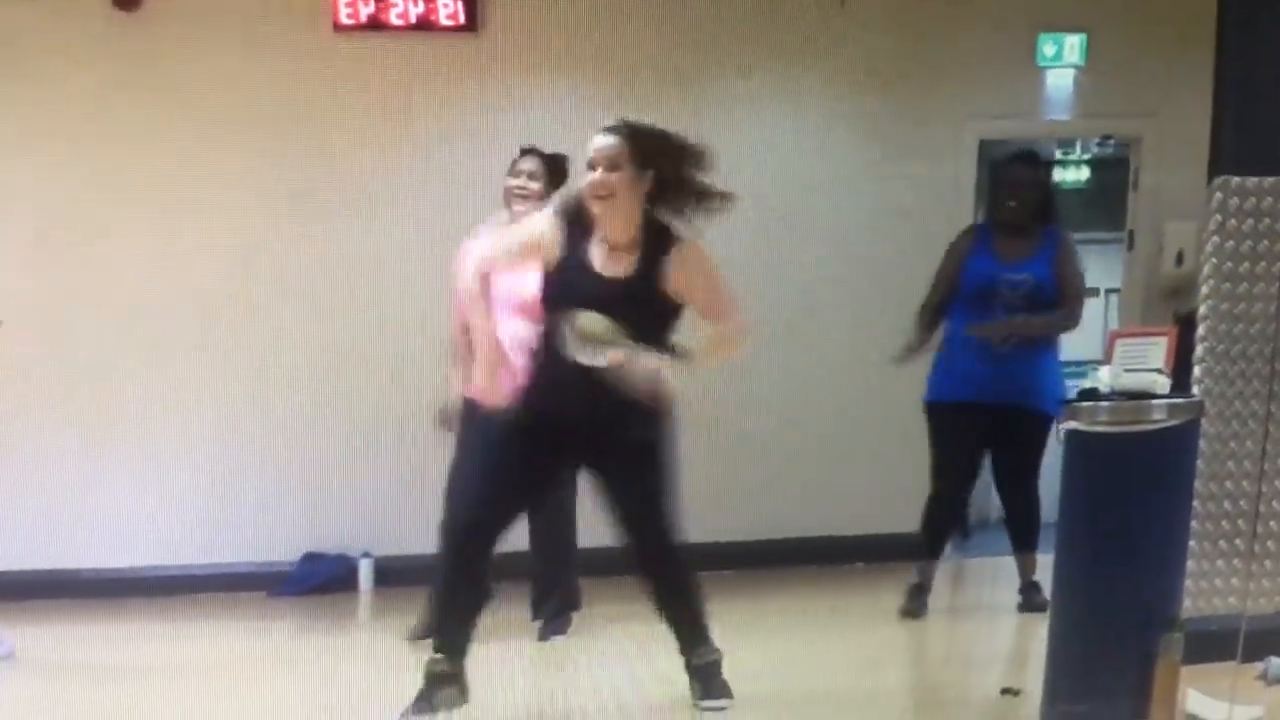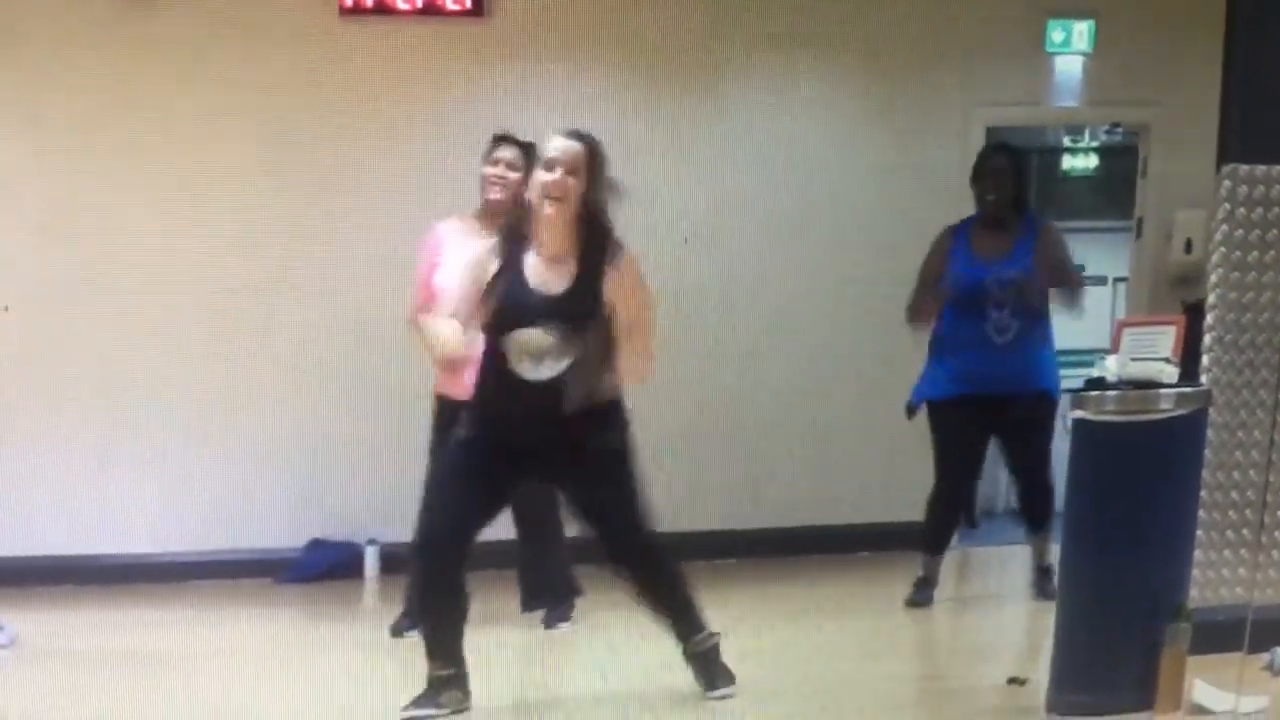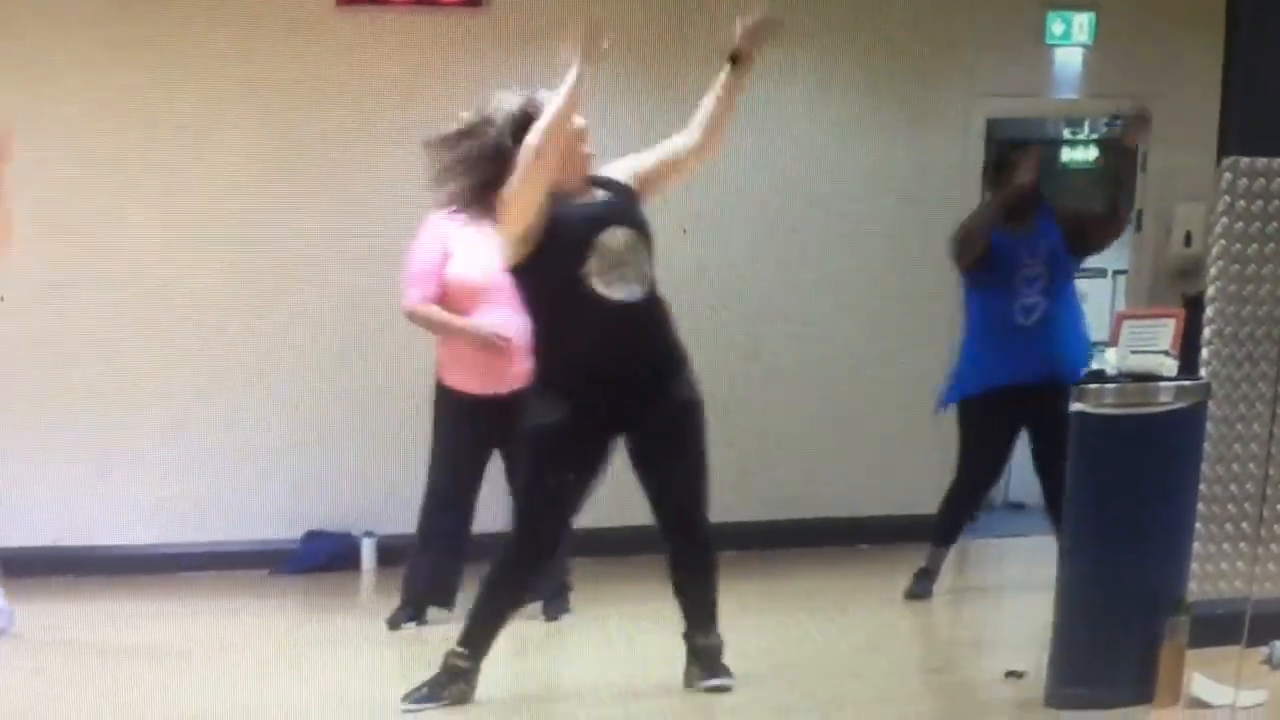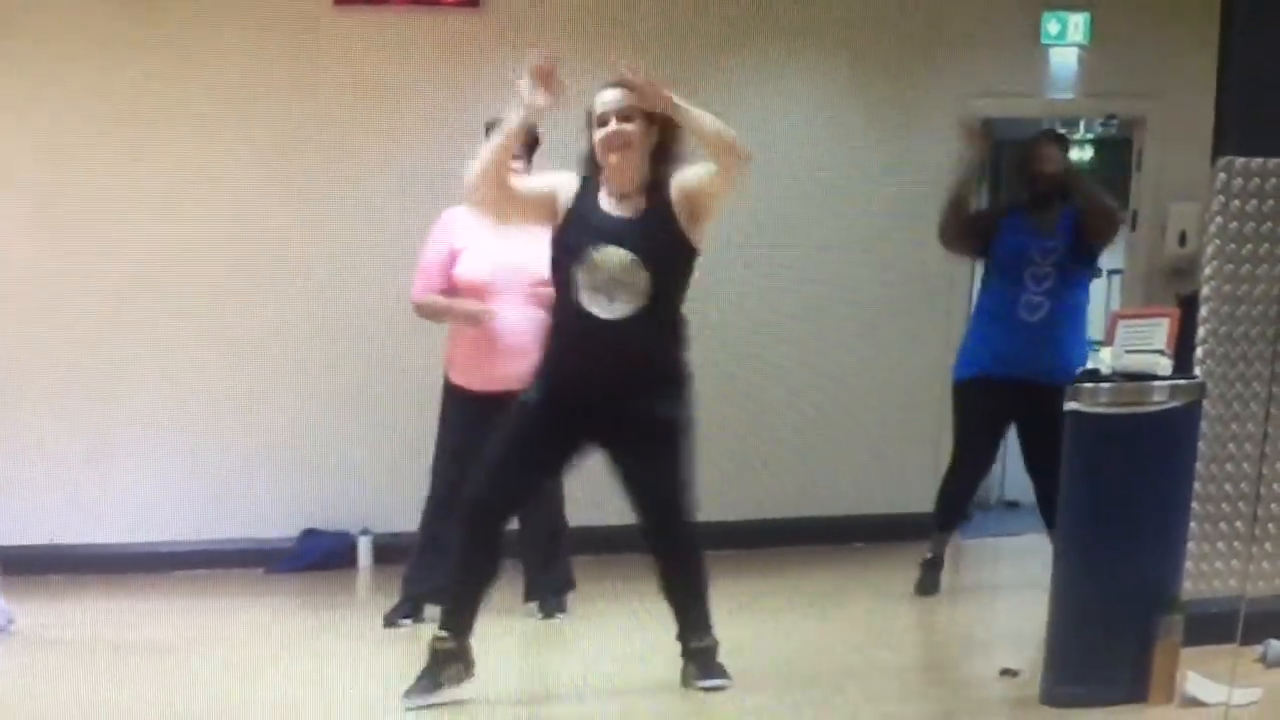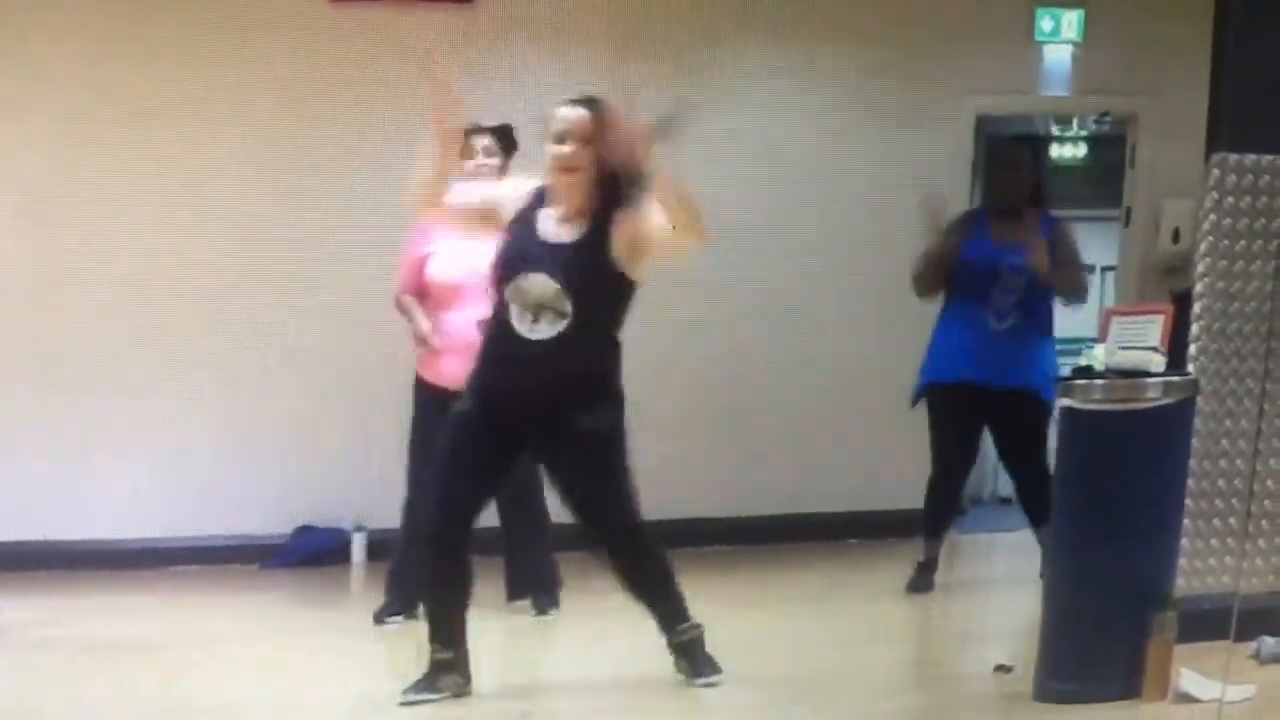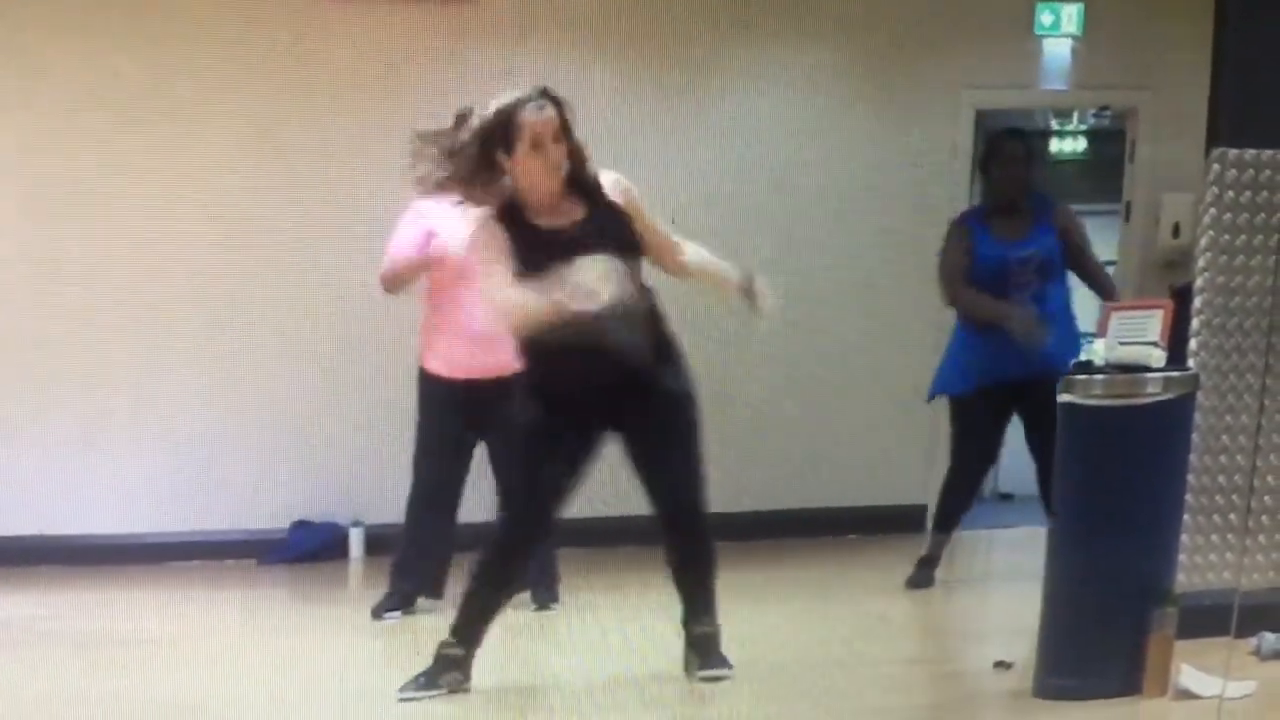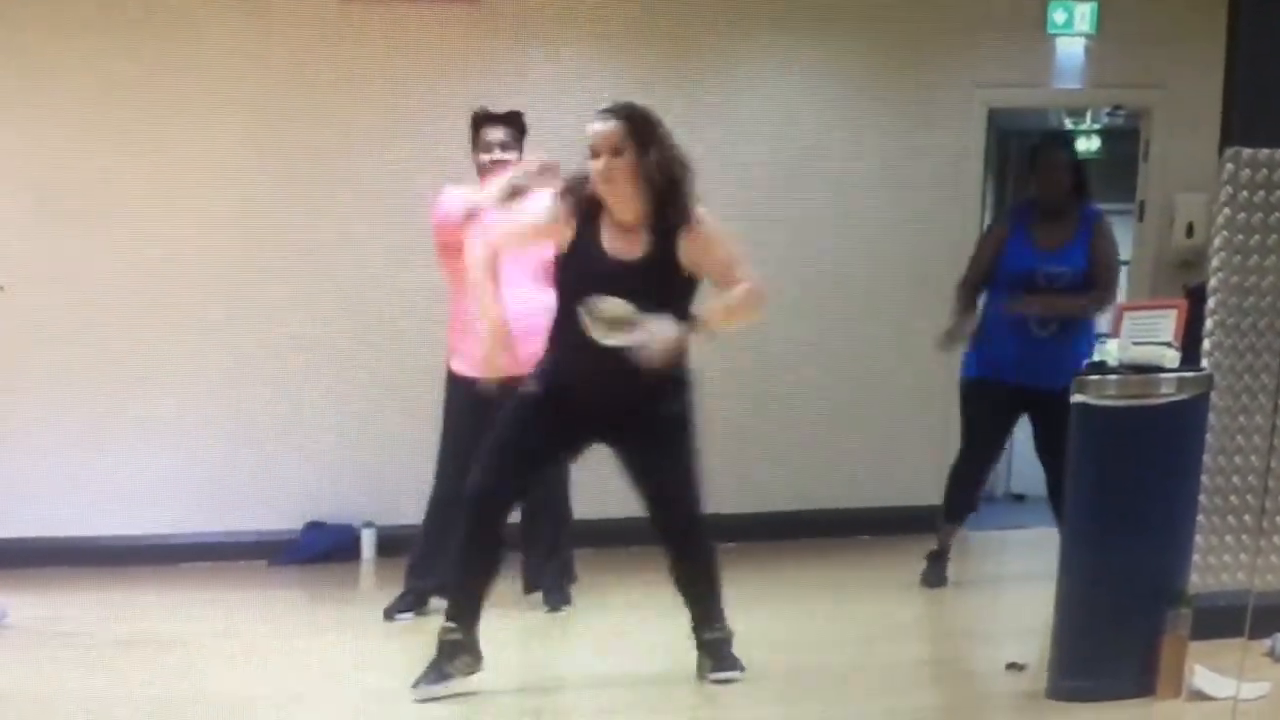
dt=0.3s
person 1, frame 1
left shoulder: (674, 256)
right shoulder: (561, 227)
left elbow: (729, 325)
right elbow: (483, 263)
left wrist: (678, 361)
left hip: (625, 425)
right hip: (543, 416)
left knee: (656, 550)
right knee: (468, 534)
left ankle: (704, 666)
person 1, frame 2
left shoulder: (613, 266)
right shoulder: (501, 254)
left elbow: (640, 352)
right elbow: (459, 325)
left wrist: (607, 367)
right wrist: (451, 338)
left hip: (584, 434)
right hip: (493, 432)
left knee: (636, 550)
right knee: (436, 545)
left ankle: (702, 649)
person 1, frame 3
left shoulder: (617, 180)
right shoulder: (531, 210)
left elbow: (700, 139)
right elbow: (535, 151)
left wrist: (736, 63)
right wrist: (575, 76)
left hip: (662, 389)
right hip: (574, 399)
left knee: (688, 527)
right knee: (533, 539)
left ankle: (704, 651)
right ankle: (461, 667)
person 1, frame 4
left shoulder: (681, 196)
right shoulder: (567, 196)
left elbow: (732, 158)
right elbow: (482, 188)
left wrist: (667, 101)
right wrist: (527, 109)
left hip: (647, 400)
right hip: (558, 394)
left knee: (670, 531)
right knee: (482, 515)
left ankle: (699, 652)
right ankle: (450, 654)
person 1, frame 5
left shoulder: (625, 226)
right shoulder: (526, 207)
left elbow: (688, 235)
left wrist: (646, 162)
left hip: (581, 411)
right hip: (491, 406)
left knee: (620, 537)
right knee: (443, 530)
left ankle: (687, 642)
right ankle: (448, 664)
person 1, frame 6
left shoulder: (611, 192)
right shoulder: (498, 226)
left elbow: (671, 254)
left wrist: (736, 280)
left hip: (652, 383)
right hip: (564, 398)
left knee: (685, 511)
right knee: (521, 528)
left ankle: (702, 640)
right ankle: (455, 657)
person 1, frame 7
left shoulder: (687, 230)
right shoulder: (571, 212)
left elbow: (748, 292)
right elbow: (490, 250)
left wrist: (686, 326)
left hip: (648, 402)
right hip: (559, 393)
left knee: (682, 522)
right knee: (484, 503)
left ankle: (713, 641)
right ankle: (457, 647)
person 2, frame 1
right shoulder: (476, 247)
right elbow: (462, 325)
right wrist: (456, 388)
right hip: (483, 404)
left knee: (550, 509)
right knee: (462, 504)
left ankle: (557, 608)
person 2, frame 2
right shoulder: (445, 234)
right elbow: (422, 309)
right wrist: (441, 350)
right hip: (457, 398)
left knee: (534, 498)
left ankle: (555, 596)
right ankle: (422, 604)
person 2, frame 3
right shoulder: (442, 226)
right elbow: (416, 306)
right wrist: (471, 330)
left hip: (530, 388)
right hip: (463, 392)
right knee: (447, 493)
left ankle: (552, 589)
right ankle: (420, 596)
person 2, frame 4
left shoulder: (554, 221)
right shoulder: (455, 223)
right elbow: (422, 298)
left wrist: (561, 296)
right wrist: (462, 308)
left hip: (538, 385)
right hip: (469, 387)
left knee: (542, 492)
right knee: (449, 491)
left ankle: (550, 588)
right ankle: (419, 593)
person 2, frame 5
right shoulder: (433, 219)
right elbow: (403, 290)
right wrist: (418, 318)
right hip: (440, 387)
left knee: (520, 488)
right knee: (428, 491)
left ankle: (538, 583)
right ankle: (406, 591)
person 2, frame 6
right shoulder: (428, 210)
right elbow: (391, 279)
right wrist: (424, 259)
left hip: (515, 375)
right hip: (446, 377)
left knee: (525, 481)
right knee: (433, 483)
left ankle: (541, 580)
right ankle: (408, 586)
person 2, frame 7
left shoulder: (549, 207)
right shoulder: (457, 200)
right elbow: (459, 217)
right hip: (474, 373)
left knee: (546, 483)
right knee: (456, 483)
left ankle: (553, 580)
right ankle: (421, 586)
person 3, frame 1
left shoulder: (1059, 249)
right shoulder: (972, 241)
left elbow: (1072, 311)
right elbow: (936, 302)
left wrist: (1016, 328)
right wrist: (919, 340)
left hip: (1029, 392)
right hip: (962, 387)
left knee: (1019, 489)
right knee: (949, 487)
left ankle: (1028, 582)
right ankle: (921, 585)
person 3, frame 2
left shoulder: (1040, 235)
right shoulder: (951, 241)
left elbow: (1073, 289)
right elbow: (918, 309)
left wrist: (1055, 283)
right wrist: (926, 310)
left hip: (1027, 382)
right hip: (960, 384)
left knee: (1033, 472)
right knee: (954, 483)
left ankle: (1043, 565)
right ankle: (928, 575)
person 3, frame 3
left shoulder: (1061, 226)
right shoulder: (985, 228)
left elbow: (1113, 224)
right elbow: (962, 253)
left wrist: (1124, 161)
right wrist: (1008, 195)
left hip: (1059, 375)
right hip: (991, 377)
left knee: (1061, 476)
right knee: (974, 476)
right ankle: (929, 568)
person 3, frame 4
left shoulder: (1082, 223)
right shoulder: (1001, 221)
left elbow: (1111, 218)
right elbow: (950, 234)
left wrist: (1066, 172)
right wrist: (973, 169)
left hip: (1055, 372)
right hip: (988, 366)
left knee: (1051, 472)
right knee: (968, 464)
right ankle: (934, 559)
person 3, frame 5
left shoulder: (1053, 232)
right shoulder: (966, 227)
left elbow: (1078, 290)
right elbow: (923, 286)
left wrist: (1047, 271)
right wrist: (938, 250)
left hip: (1023, 375)
right hip: (957, 371)
left knee: (1030, 471)
right knee: (949, 470)
right ankle: (928, 562)
person 3, frame 6
left shoulder: (1056, 217)
right shoulder: (966, 227)
left elbow: (1091, 271)
right elbow: (955, 292)
right wrist: (1008, 314)
left hip: (1049, 366)
right hip: (981, 369)
left knee: (1056, 461)
right knee: (969, 464)
right ankle: (931, 557)
person 3, frame 7
left shoulder: (1096, 229)
right shoulder: (1010, 224)
left elbow: (1104, 296)
right elbow: (972, 283)
left wrist: (1046, 304)
right wrist: (962, 320)
left hip: (1063, 372)
right hip: (997, 364)
left knee: (1062, 465)
right knee: (976, 456)
right ankle: (941, 552)
